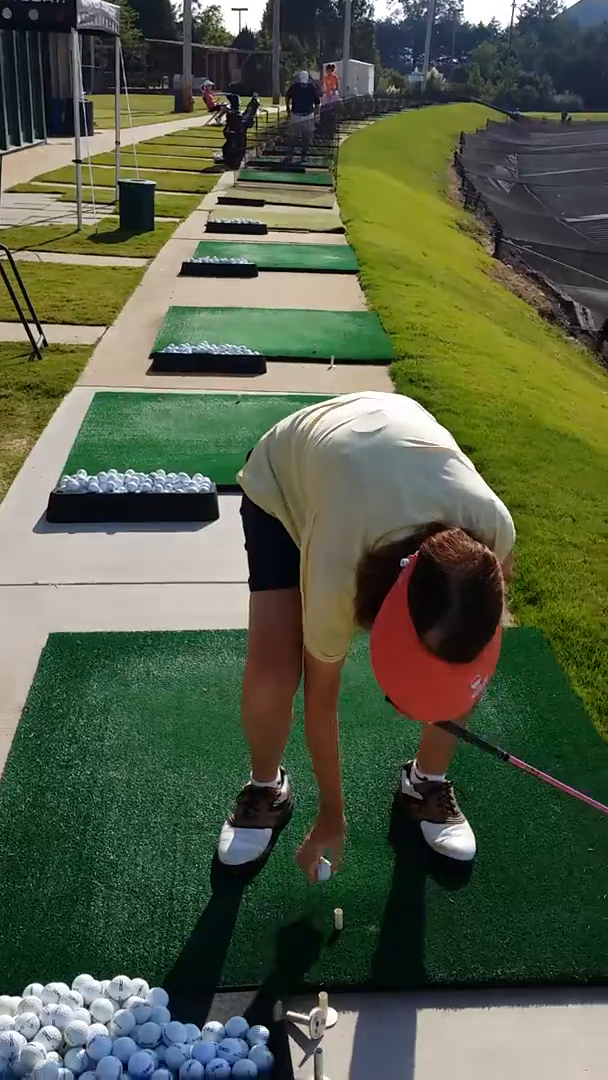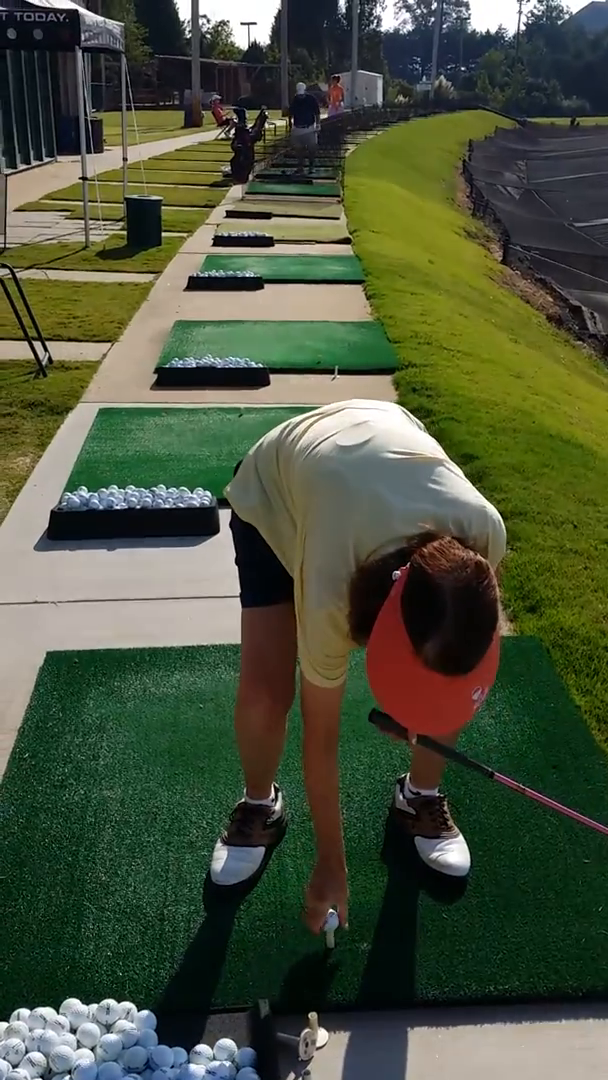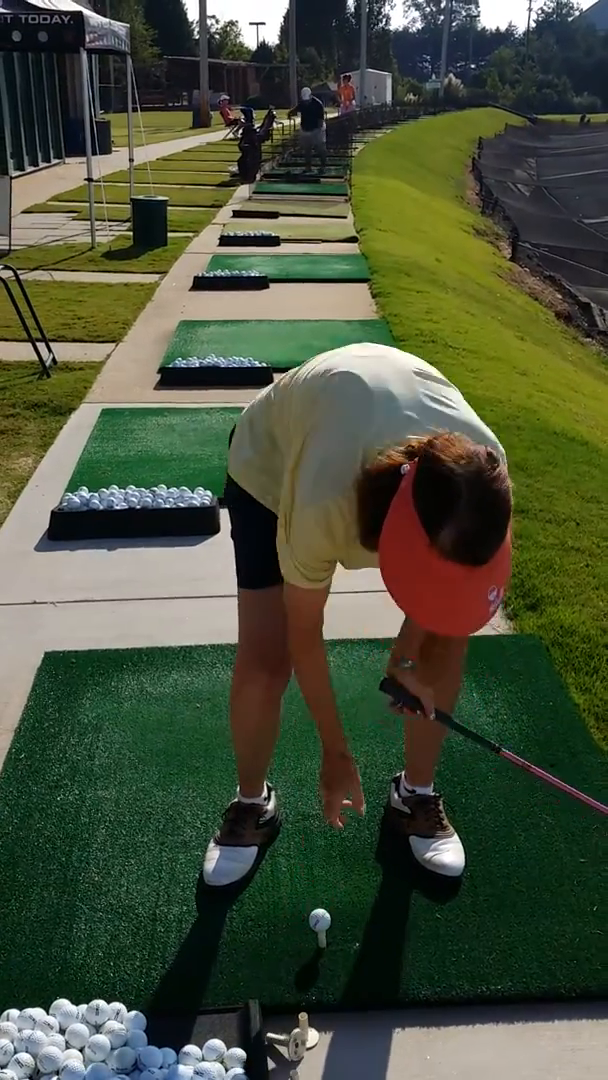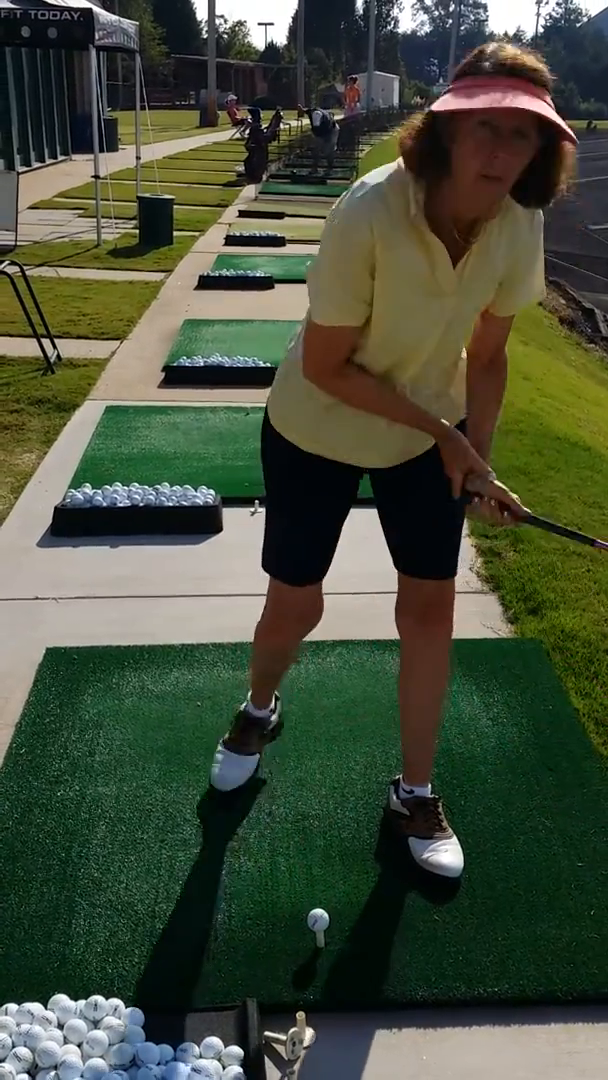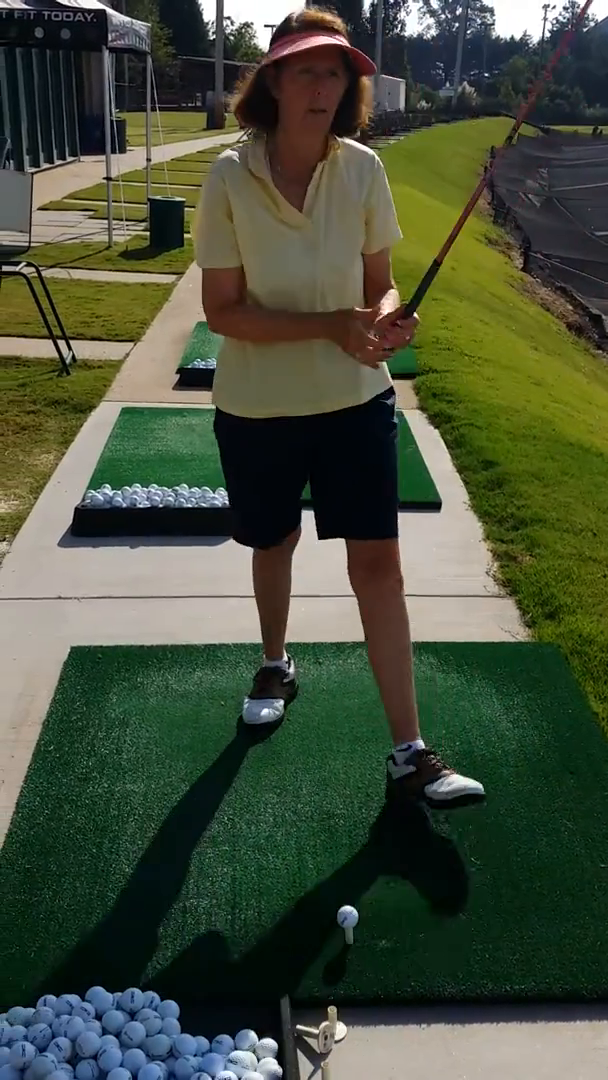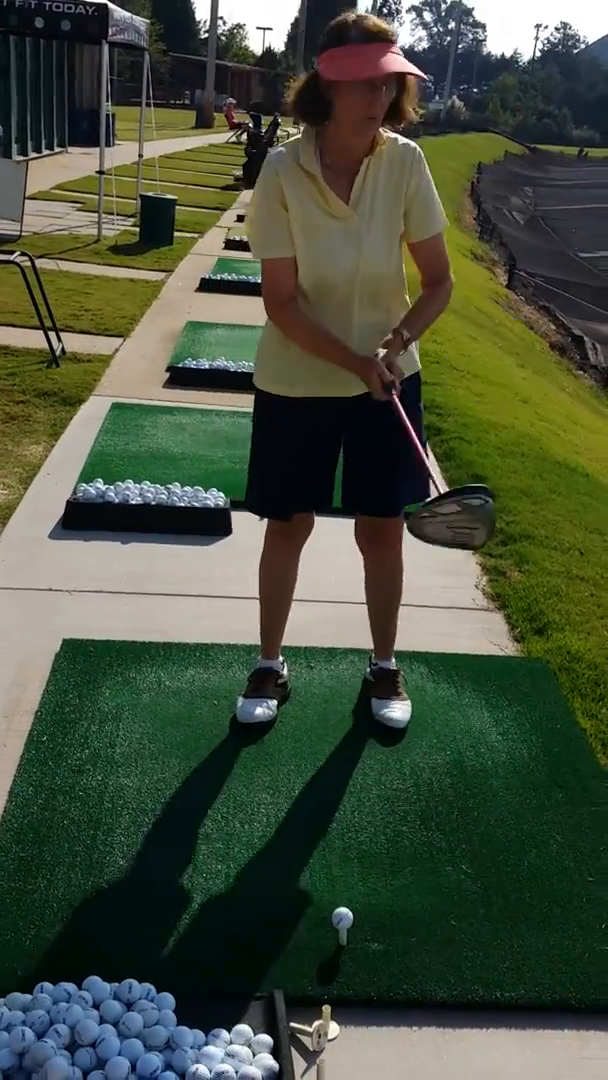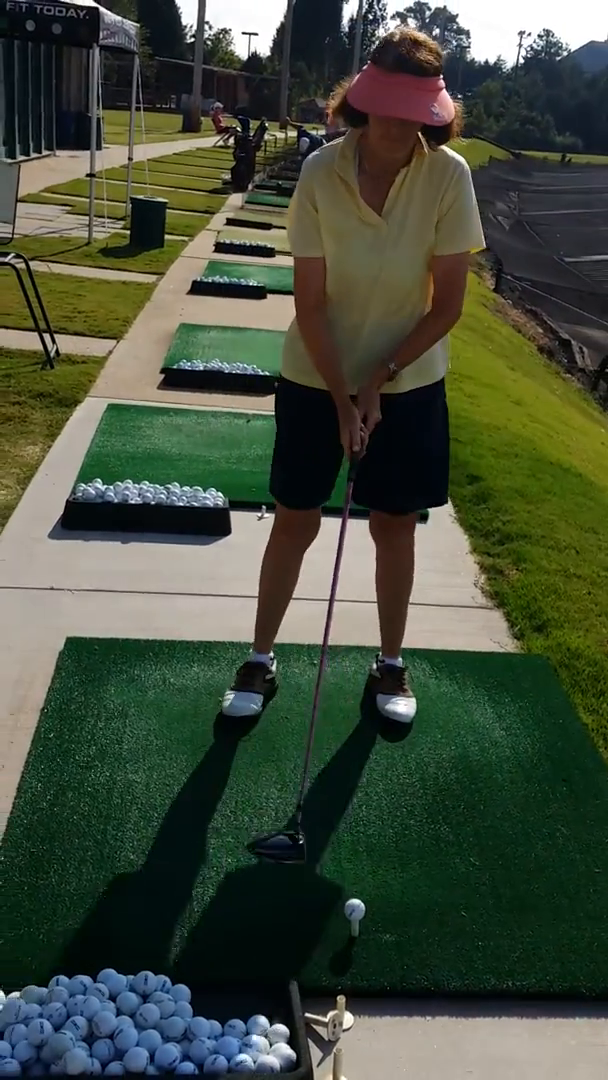
dt=0.7s
person 1, frame 1
left shoulder: (491, 523)
right shoulder: (335, 577)
right elbow: (320, 696)
left wrist: (429, 675)
right wrist: (330, 813)
right hip: (284, 478)
left knee: (458, 653)
right knee: (273, 668)
left ankle: (427, 783)
right ankle: (266, 789)
person 1, frame 2
left shoulder: (484, 529)
right shoulder: (331, 595)
right elbow: (321, 738)
left wrist: (425, 681)
right wrist: (330, 863)
right hip: (273, 489)
left knee: (451, 670)
right knee: (264, 691)
left ankle: (421, 797)
right ankle: (259, 806)
person 1, frame 3
left shoulder: (476, 472)
right shoulder: (320, 504)
left elbow: (452, 558)
right elbow: (304, 637)
left wrist: (407, 655)
right wrist: (336, 758)
right hip: (269, 469)
left knee: (445, 632)
right knee: (263, 661)
left ankle: (416, 794)
right ankle: (252, 803)
person 1, frame 4
left shoulder: (519, 225)
right shoulder: (369, 213)
left elbow: (486, 358)
right elbow: (324, 366)
left wrist: (478, 462)
right wrist: (441, 434)
left hip: (432, 430)
right hip: (315, 432)
left knee: (429, 612)
right knee: (295, 605)
left ankle: (415, 793)
right ankle: (258, 711)
person 1, frame 5
left shoulder: (362, 168)
right shoulder: (230, 178)
left elbow: (379, 284)
right elbow: (224, 313)
left wrist: (386, 319)
right wrist: (329, 326)
left hip: (355, 399)
right hip: (258, 406)
left knee: (376, 565)
right knee: (272, 548)
left ankle: (410, 752)
right ankle: (276, 664)
person 1, frame 6
left shoulder: (407, 162)
right shoulder: (283, 170)
left elbow: (438, 280)
right elbow: (282, 303)
left wrist: (396, 344)
right wrist: (357, 363)
left hip: (388, 384)
right hip: (296, 386)
left knee: (382, 533)
right knee: (288, 528)
left ankle: (383, 666)
right ankle: (269, 665)
person 1, frame 7
left shoulder: (448, 175)
right shoulder: (320, 172)
left elbow: (448, 303)
right elbow: (310, 302)
left wrist: (379, 381)
right wrist: (342, 400)
left hip: (408, 383)
right hip: (313, 379)
left knee: (396, 527)
right knee: (294, 521)
left ankle: (390, 663)
right ankle: (260, 657)
